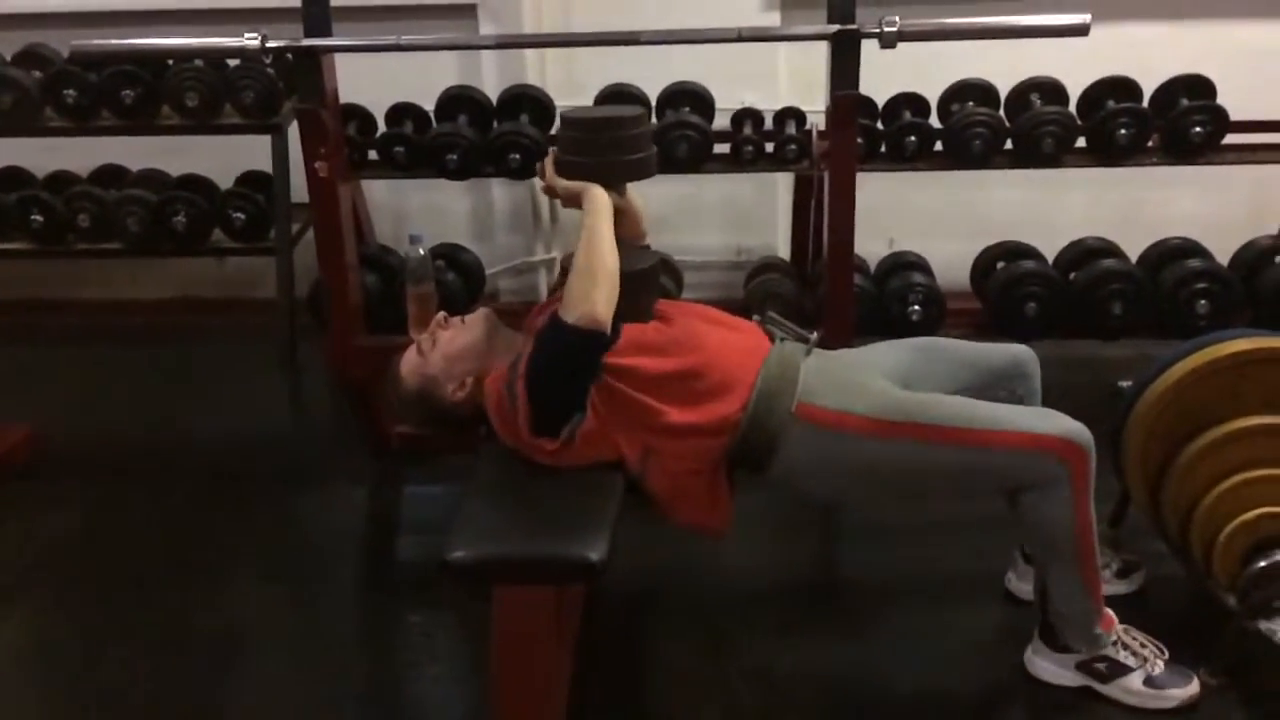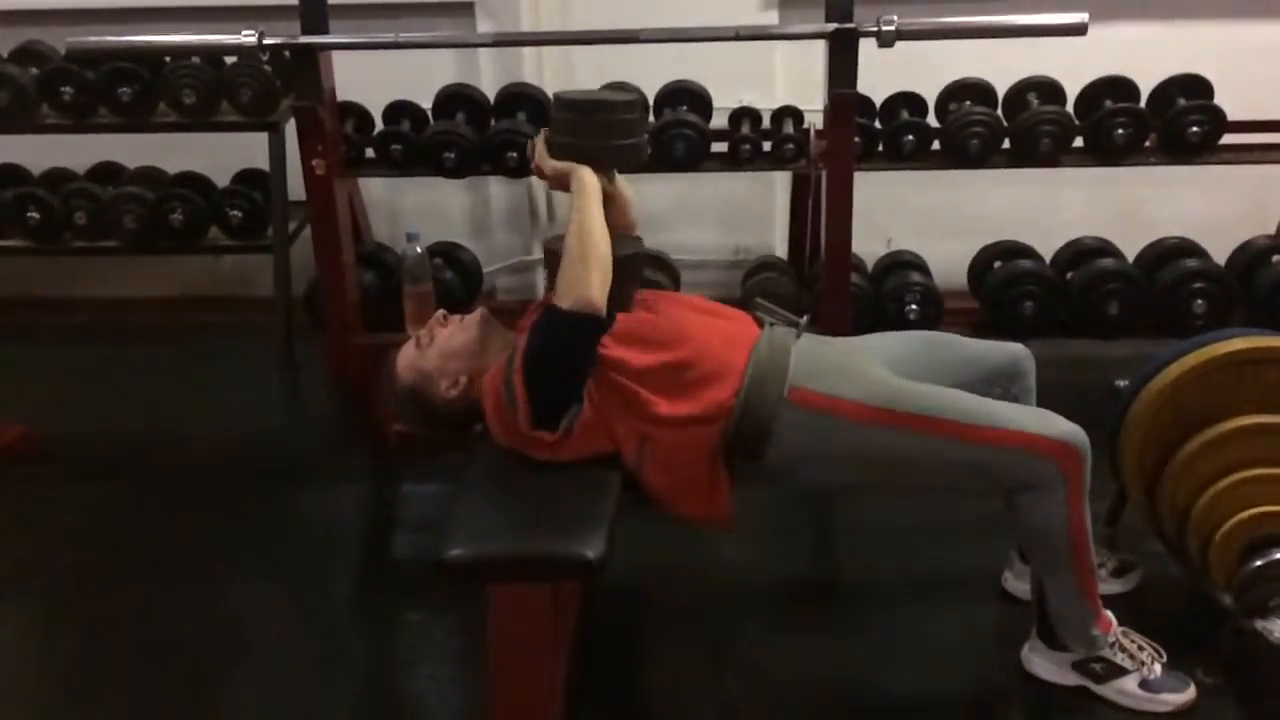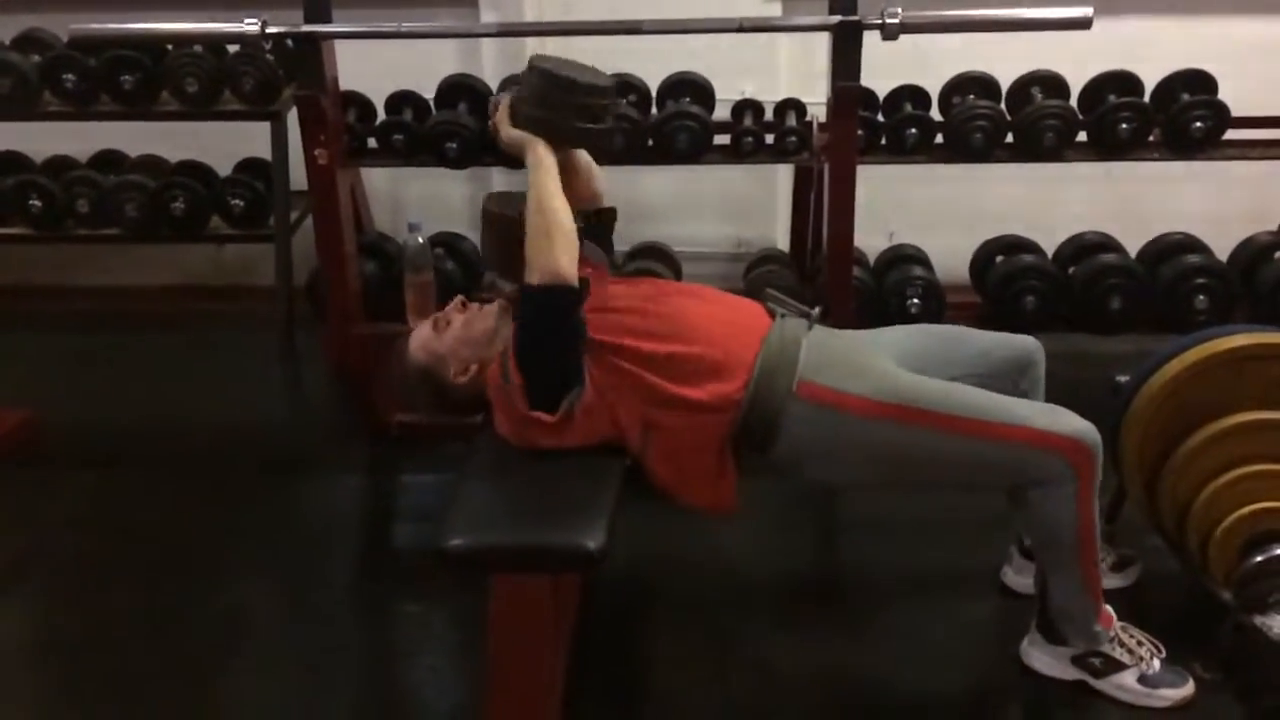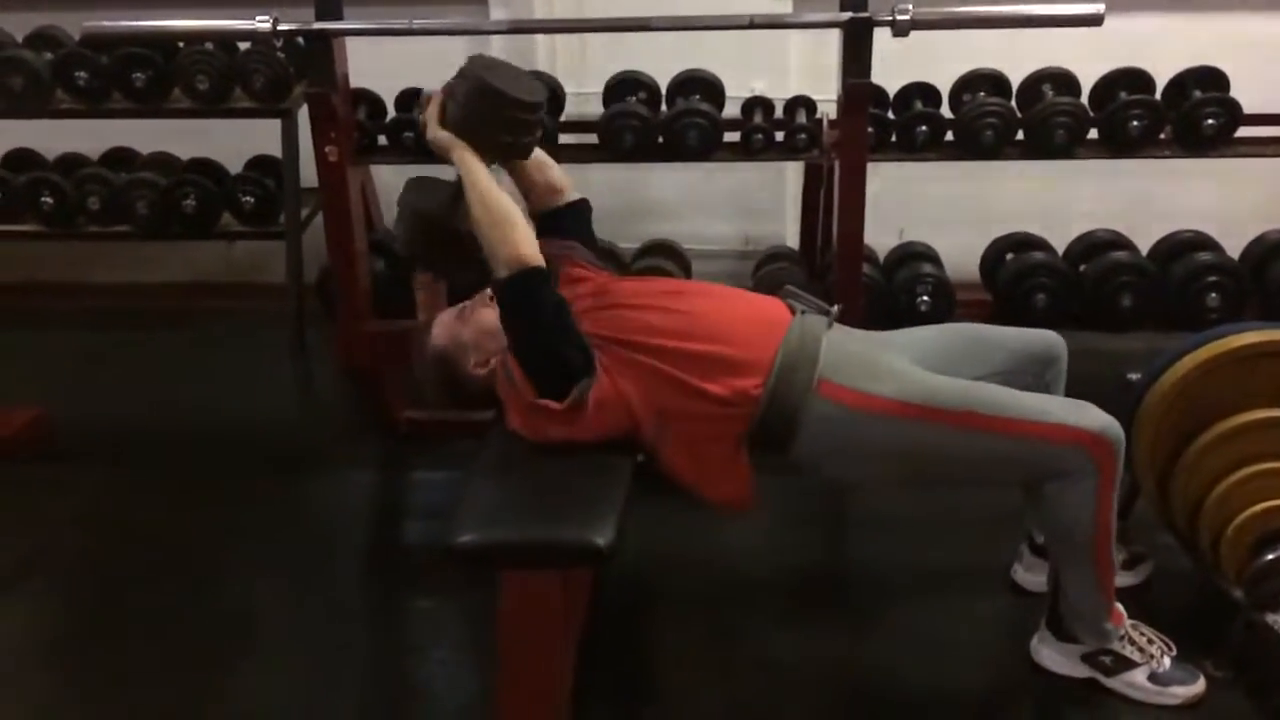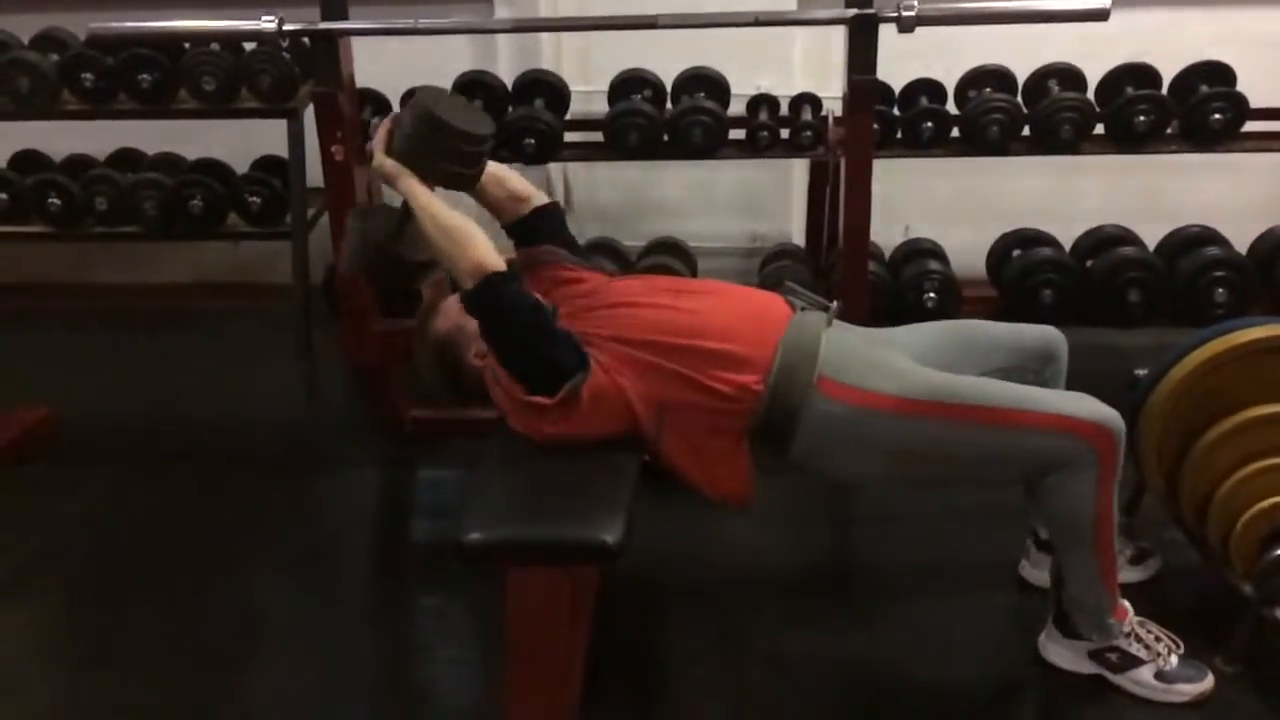
dt=0.2s
person 1, frame 1
left shoulder: (533, 331)
right shoulder: (526, 395)
left elbow: (632, 250)
right elbow: (591, 325)
left wrist: (605, 189)
right wrist: (593, 198)
left hip: (798, 365)
right hip: (793, 420)
left knee: (1012, 366)
right knee: (1062, 447)
left ankle: (1049, 557)
right ankle: (1076, 640)
person 1, frame 2
left shoulder: (529, 333)
right shoulder: (521, 394)
left elbow: (616, 242)
right elbow: (586, 309)
left wrist: (593, 174)
right wrist: (581, 181)
left hip: (790, 352)
right hip: (788, 406)
left knee: (1008, 366)
right knee: (1058, 448)
left ankle: (1046, 556)
right ankle: (1073, 640)
person 1, frame 3
left shoulder: (533, 321)
right shoulder: (526, 383)
left elbow: (586, 215)
right elbow: (554, 277)
left wrist: (559, 148)
right wrist: (536, 150)
left hip: (799, 345)
right hip: (799, 401)
left knee: (1019, 358)
right knee: (1070, 444)
left ankle: (1047, 547)
right ankle: (1075, 633)
person 1, frame 4
left shoulder: (567, 305)
right shoulder: (544, 385)
left elbow: (561, 205)
right elbow: (521, 268)
right wrist: (462, 154)
left hip: (820, 343)
right hip: (820, 403)
left knee: (1042, 353)
right knee: (1093, 439)
left ankle: (1060, 542)
right ankle: (1084, 632)
person 1, frame 5
left shoulder: (557, 300)
right shoulder: (537, 380)
left elbow: (531, 206)
right elbow: (487, 279)
right wrist: (407, 183)
left hip: (817, 341)
right hip: (815, 400)
left knee: (1041, 349)
right knee: (1091, 430)
left ankle: (1061, 542)
right ankle: (1089, 628)
